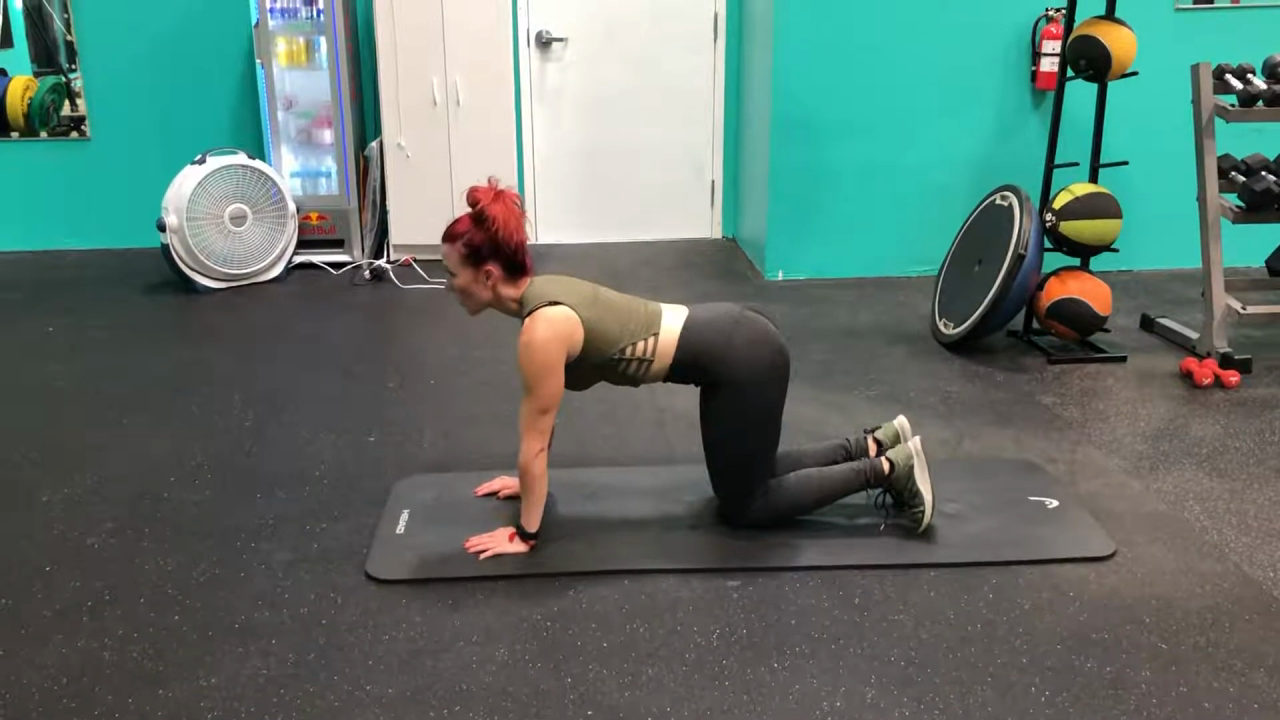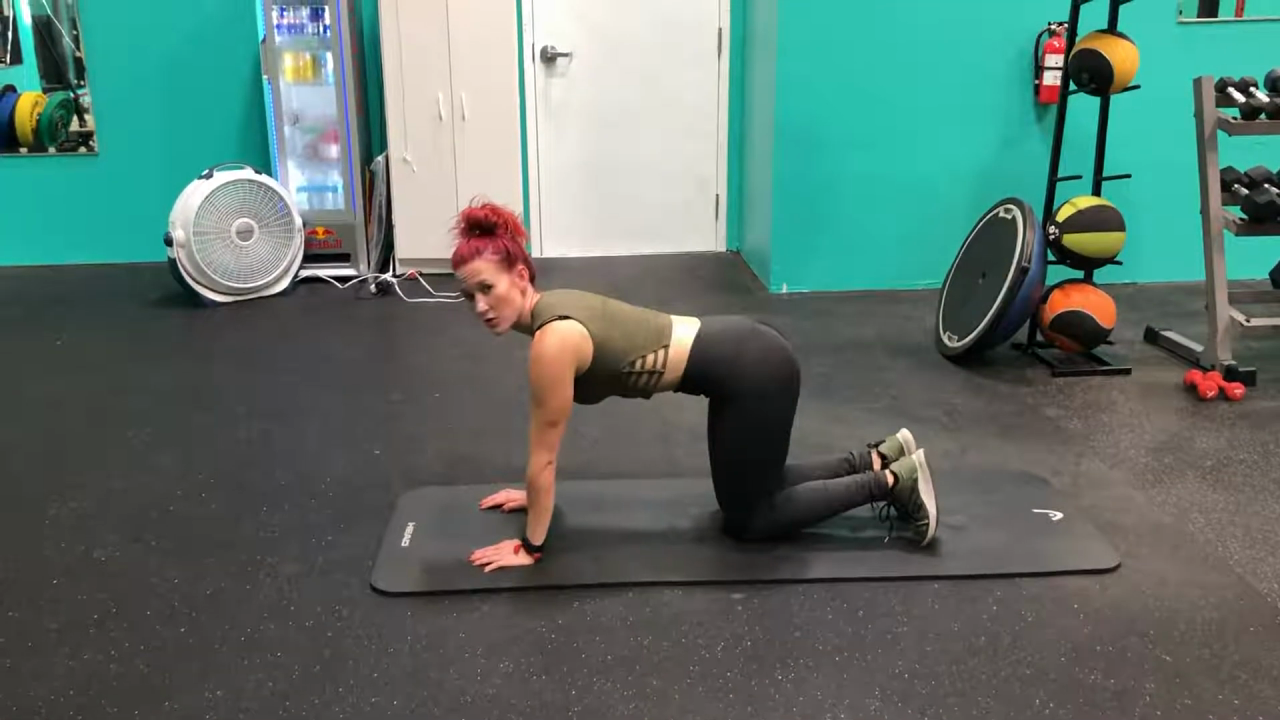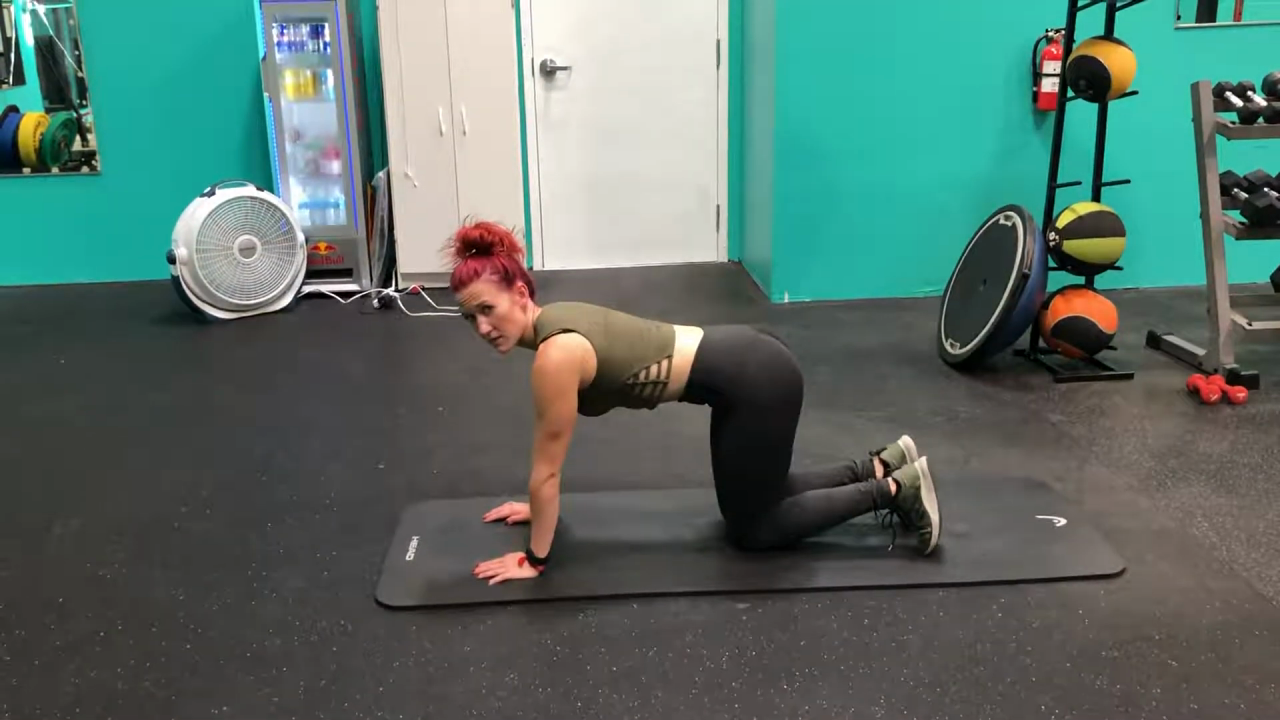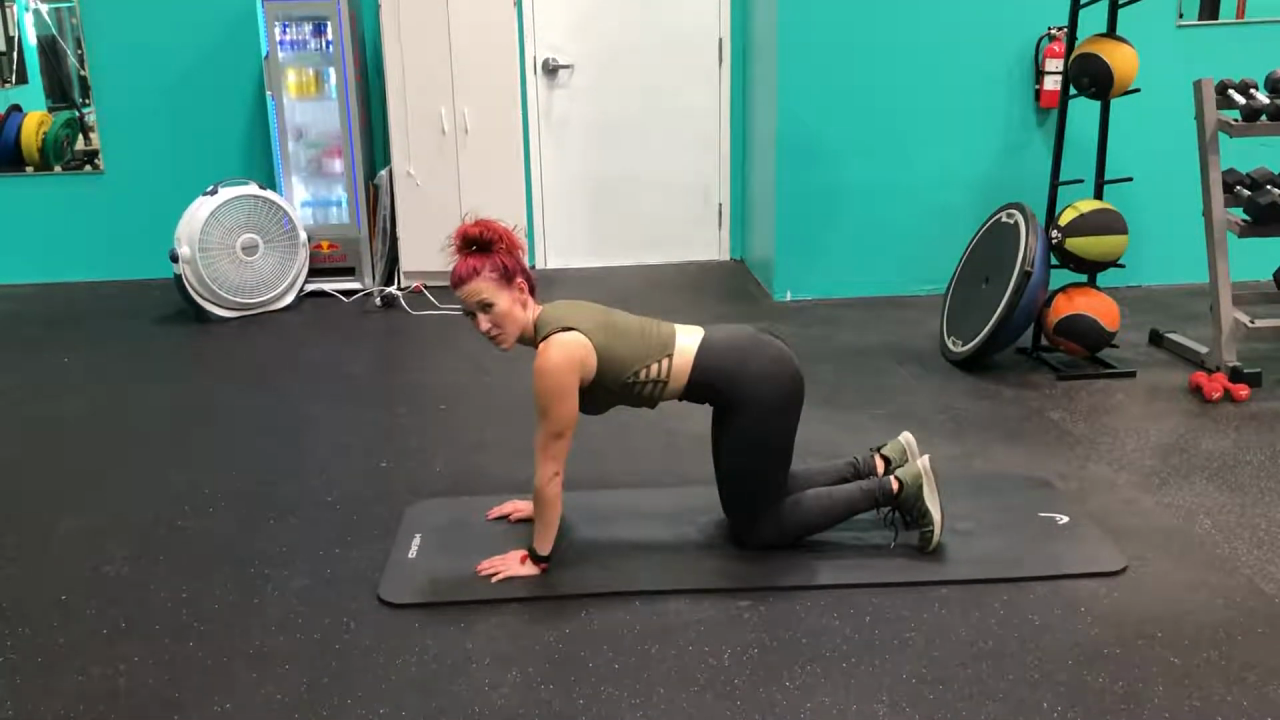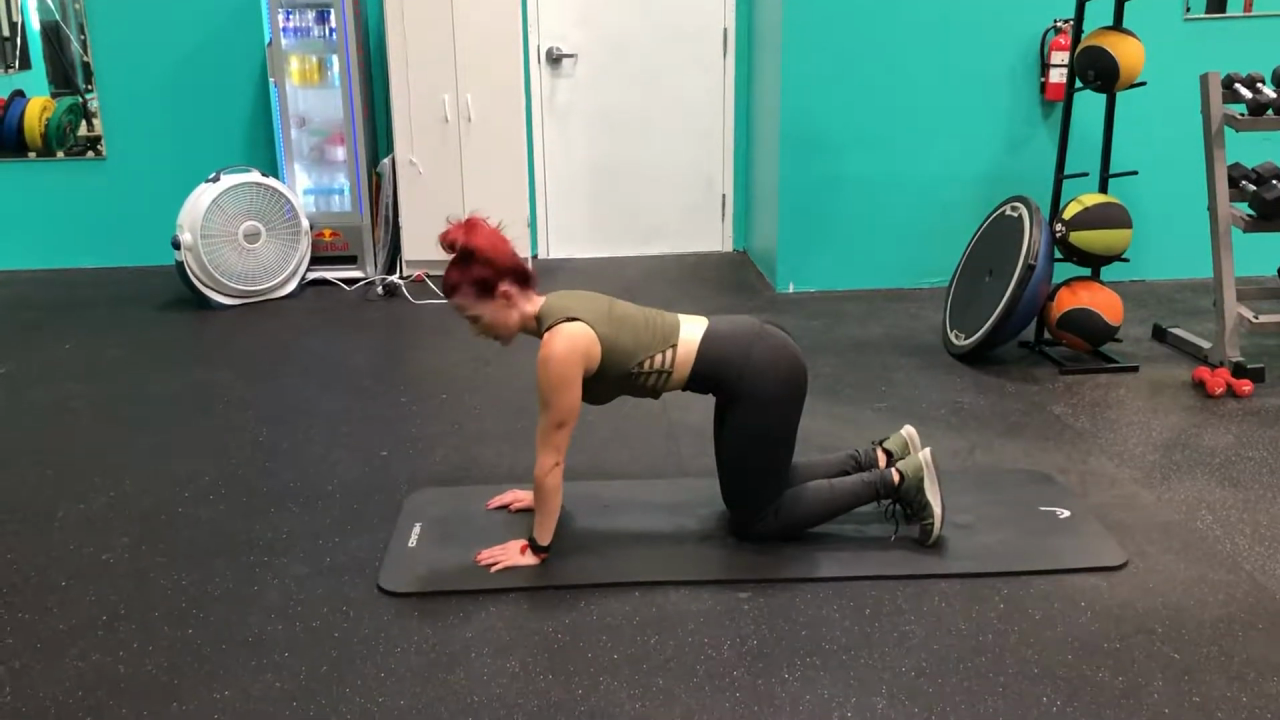
dt=1s
person 1, frame 1
left shoulder: (542, 329)
right shoulder: (541, 294)
left elbow: (536, 441)
left wrist: (525, 533)
right wrist: (530, 479)
left hip: (742, 359)
right hip: (731, 339)
left knee: (745, 507)
right knee: (743, 476)
left ankle: (888, 468)
right ankle: (874, 444)
person 1, frame 2
left shoulder: (552, 341)
right shoulder: (550, 310)
left elbow: (544, 453)
left wrist: (530, 547)
right wrist: (535, 492)
left hip: (753, 370)
right hip: (740, 352)
left knee: (748, 520)
right knee: (749, 487)
left ankle: (892, 482)
right ankle: (878, 458)
person 1, frame 3
left shoulder: (555, 355)
right shoulder: (552, 322)
left elbow: (547, 466)
left wrist: (535, 560)
right wrist: (538, 505)
left hip: (757, 380)
right hip: (742, 361)
left knee: (751, 529)
right knee: (753, 496)
left ankle: (895, 488)
right ankle: (881, 465)
person 1, frame 4
left shoulder: (556, 353)
right shoulder: (552, 320)
left elbow: (550, 465)
left wrist: (537, 557)
right wrist: (542, 504)
left hip: (757, 379)
right hip: (741, 359)
left knee: (754, 527)
right knee: (754, 494)
left ankle: (897, 486)
right ankle: (881, 462)
person 1, frame 5
left shoulder: (560, 345)
right shoulder: (556, 308)
left elbow: (552, 455)
left wrist: (537, 546)
right wrist: (543, 494)
left hip: (761, 372)
right hip: (747, 350)
left knee: (755, 520)
right knee: (753, 487)
left ankle: (898, 477)
right ankle: (884, 454)
